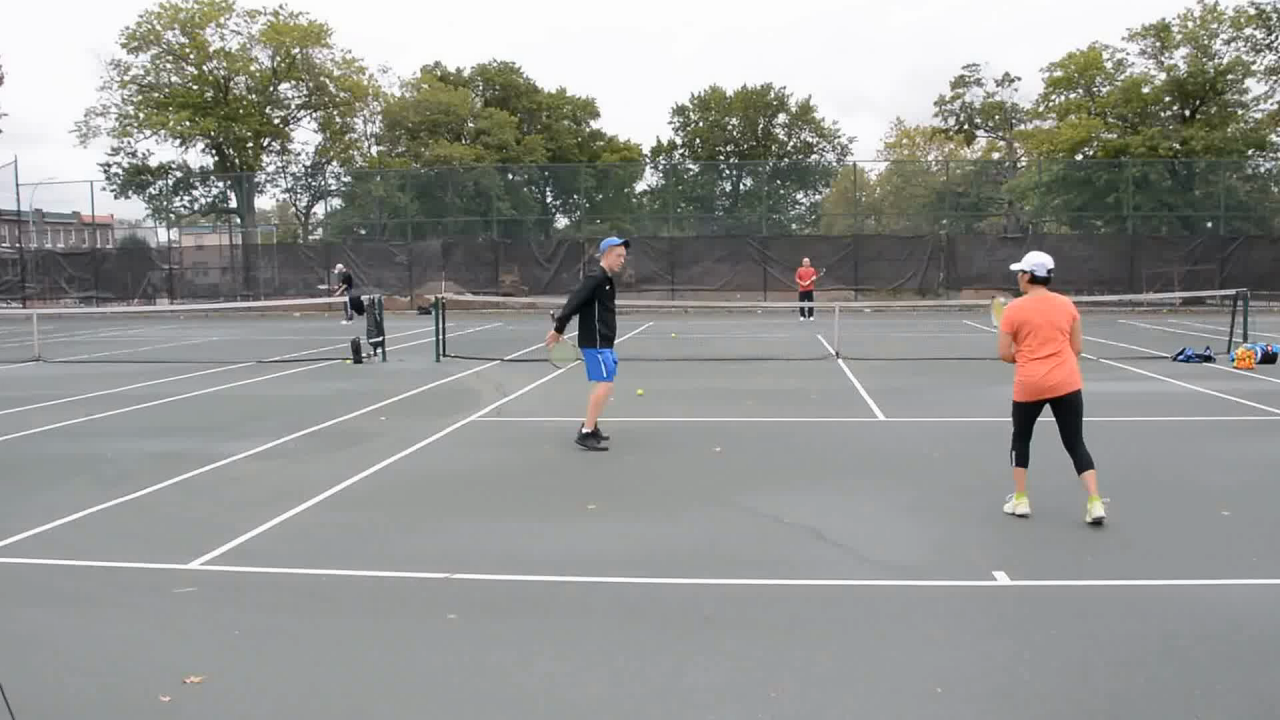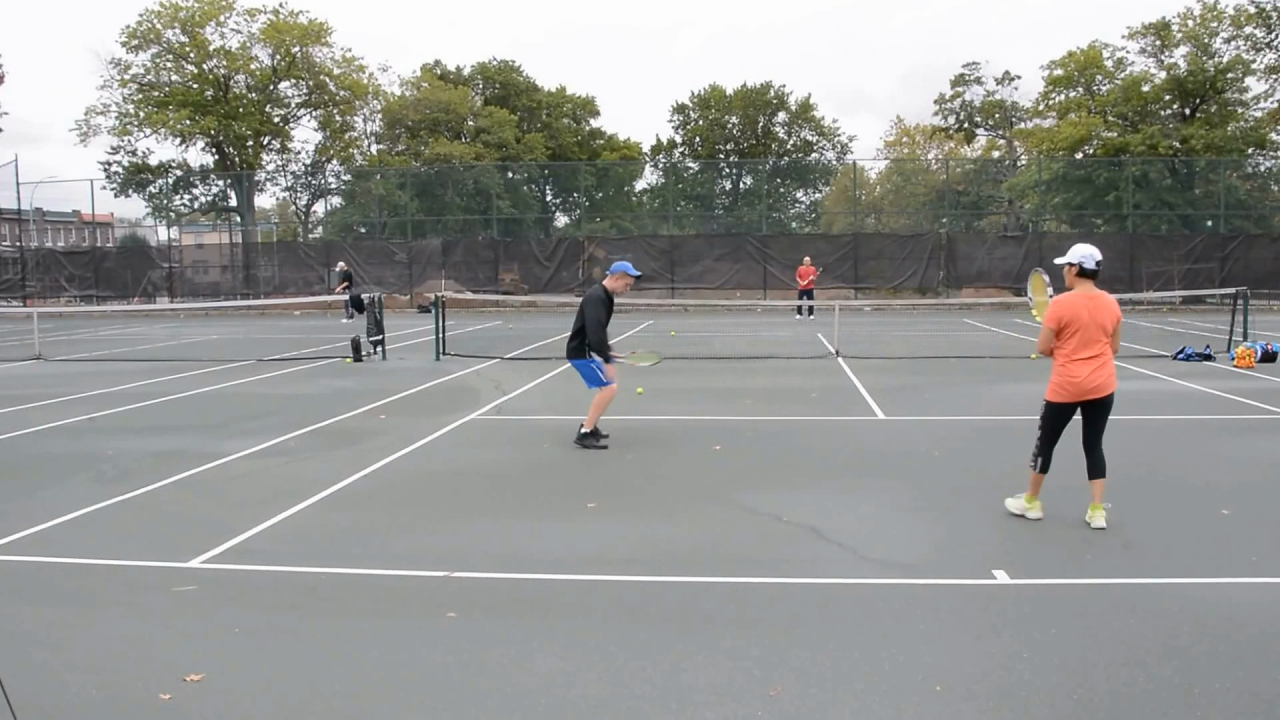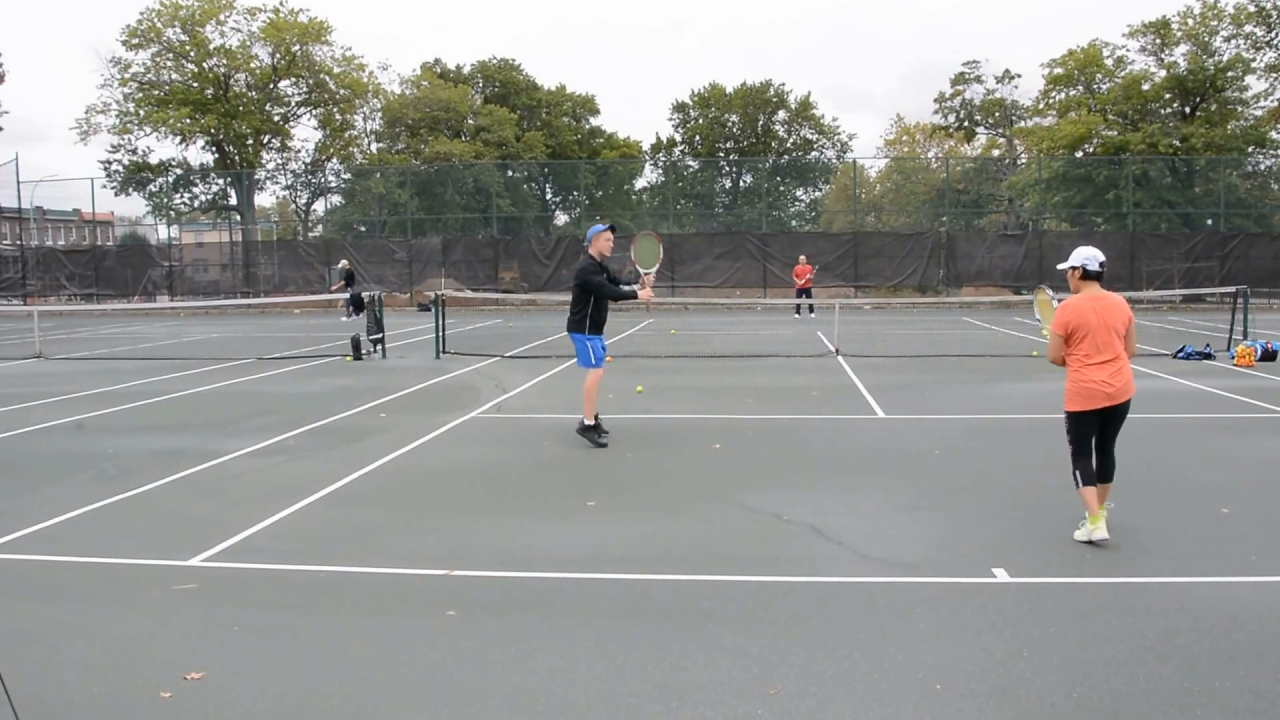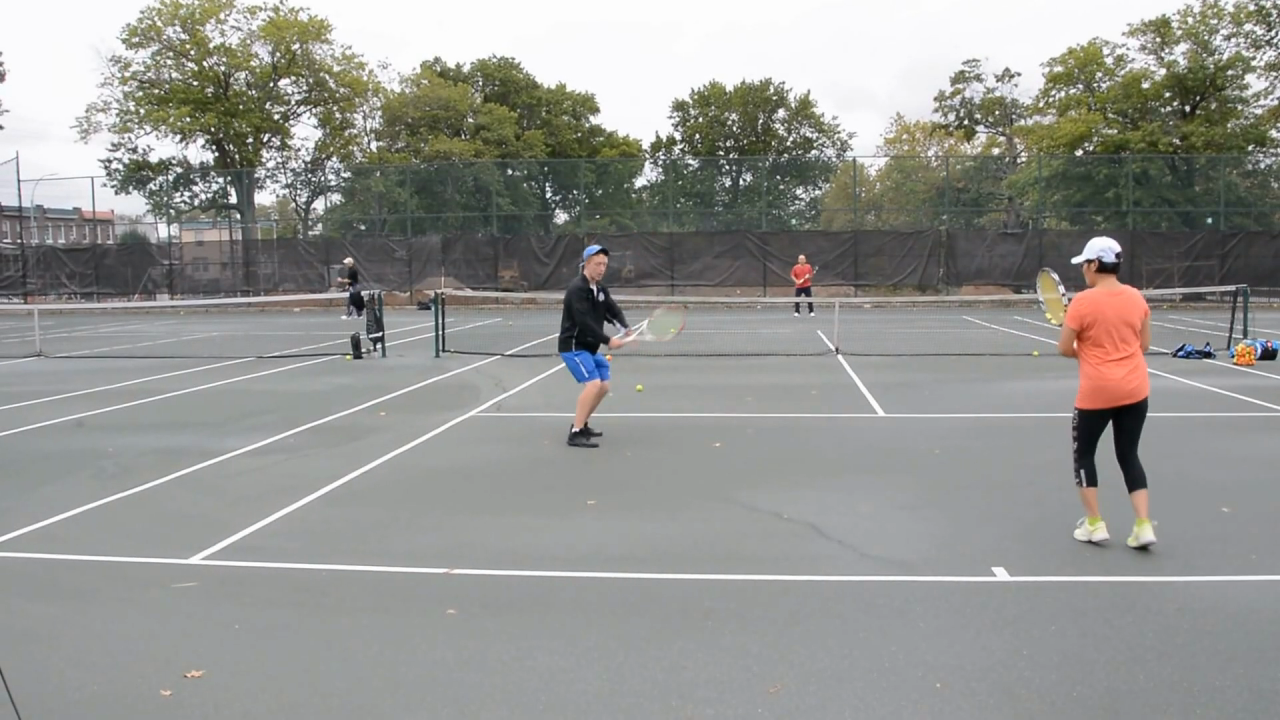
dt=0.4s
person 1, frame 1
left shoulder: (1014, 309)
right shoulder: (1067, 305)
left elbow: (1004, 353)
right elbow: (1076, 347)
left hip: (1029, 386)
right hip: (1067, 384)
left knee: (1020, 438)
right knee: (1075, 443)
left ankle: (1020, 499)
right ankle: (1095, 503)
person 1, frame 2
left shoulder: (1061, 304)
right shoulder: (1111, 303)
left elbow: (1043, 348)
right elbow: (1114, 347)
left hip: (1066, 388)
right hip: (1103, 387)
left knee: (1046, 443)
right knee: (1093, 446)
left ankle: (1030, 501)
right ankle: (1097, 511)
person 1, frame 3
left shoulder: (1067, 308)
right shoulder: (1121, 304)
left elbow: (1055, 356)
right elbow: (1131, 350)
left hip: (1083, 395)
right hip: (1120, 391)
left knee: (1081, 455)
right knee: (1105, 449)
left ankle: (1095, 523)
right ankle: (1099, 510)
person 1, frame 4
left shoulder: (1082, 301)
right shoulder: (1136, 298)
left elbow: (1064, 348)
right elbow: (1144, 345)
left hip: (1097, 392)
right hip: (1135, 390)
left knee: (1083, 454)
right knee: (1128, 455)
left ankle: (1095, 526)
right ankle: (1143, 527)
person 2, frame 1
left shoulder: (607, 279)
right shoulder: (596, 277)
left elbow: (579, 306)
right elbow: (574, 302)
right wrist: (558, 329)
left hip: (603, 343)
right hip: (595, 343)
left knee: (603, 384)
right knee: (604, 384)
left ankle: (590, 427)
right ankle: (586, 434)
person 2, frame 2
left shoulder: (605, 297)
right shoulder: (596, 298)
right elbow: (595, 331)
left wrist: (607, 356)
right wrist: (606, 360)
left hip: (589, 352)
right hip: (581, 353)
left knee: (608, 387)
right knee: (609, 388)
left ankle: (589, 426)
right ankle: (585, 434)
person 2, frame 3
left shoulder: (600, 266)
right shoulder: (587, 267)
left elbow: (618, 286)
right elbow: (609, 291)
left wrist: (640, 286)
right wrist: (637, 295)
left hip: (593, 330)
right hip: (584, 330)
left knee: (596, 373)
right knee: (595, 373)
left ankle: (591, 419)
right ankle: (588, 424)
person 2, frame 4
left shoulder: (601, 289)
right shoulder: (577, 289)
left elbow: (614, 311)
right elbow: (585, 322)
left wrist: (626, 328)
right wrist: (608, 340)
left hip: (591, 348)
right hip: (575, 347)
left knee: (603, 386)
right knee: (593, 384)
left ankle: (580, 424)
right ankle: (576, 433)
